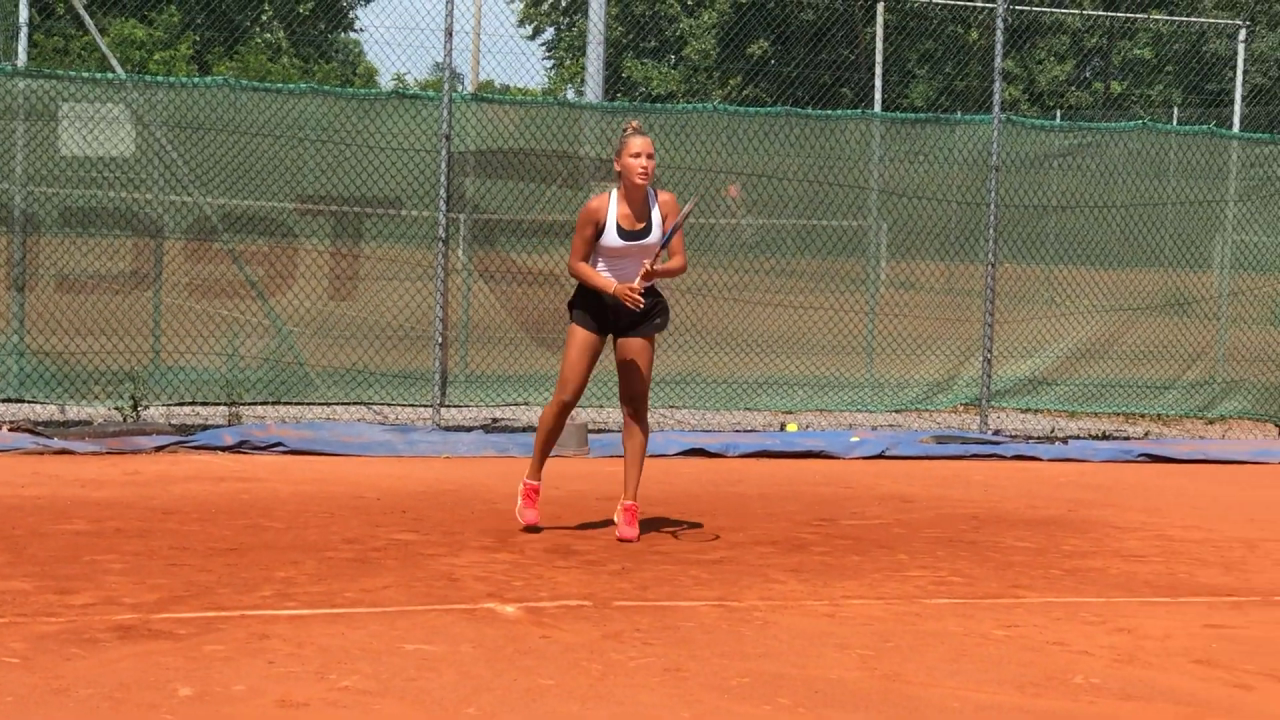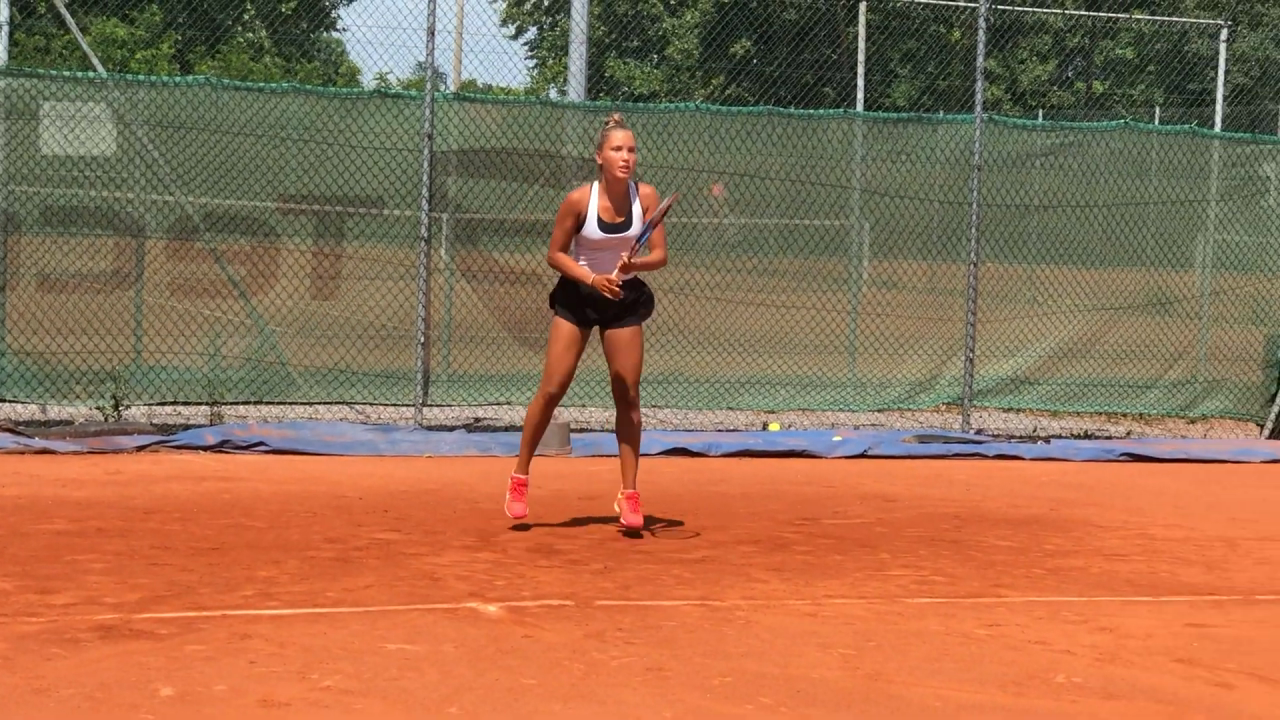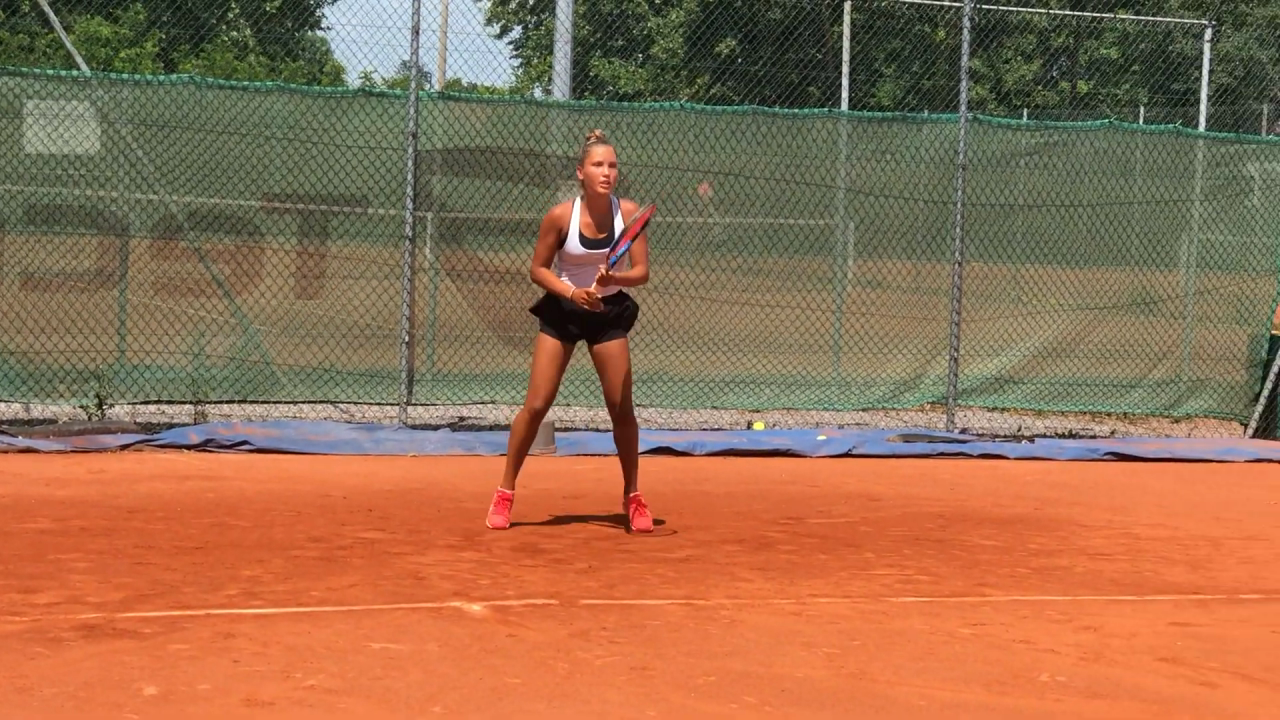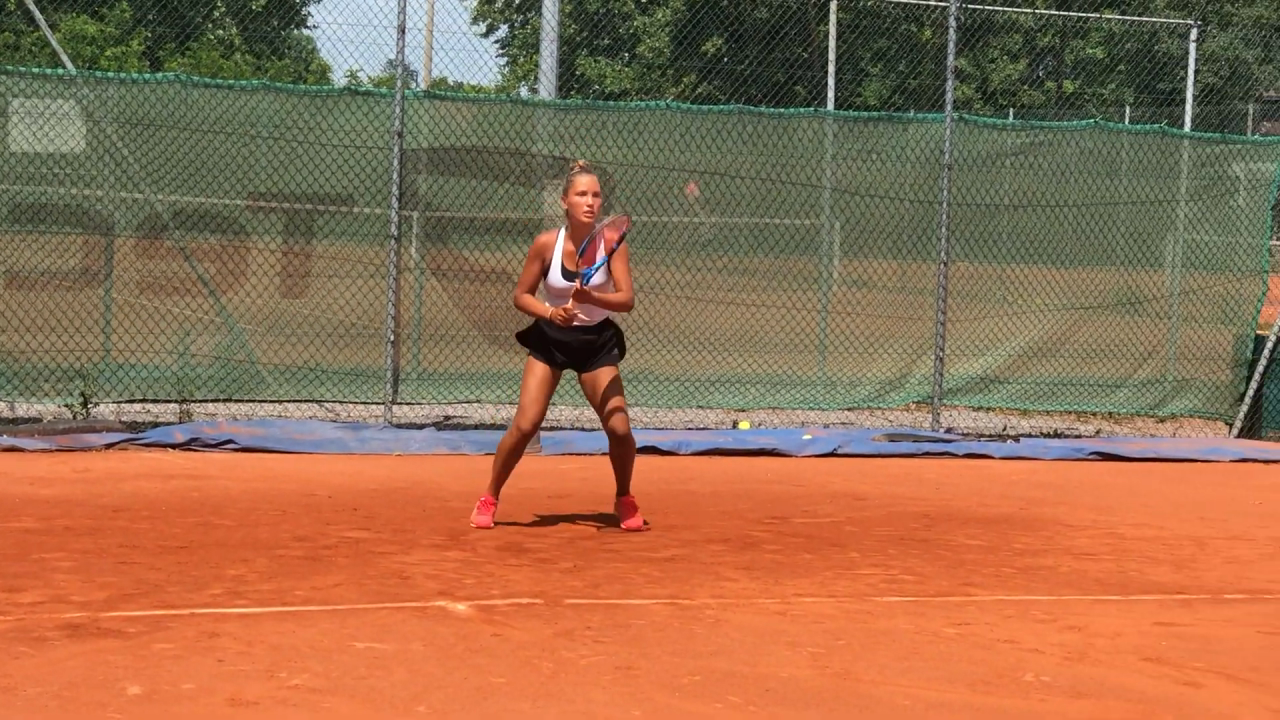
dt=0.1s
person 1, frame 1
left shoulder: (666, 203)
right shoulder: (597, 207)
left elbow: (680, 262)
right elbow: (576, 264)
left wrist: (656, 272)
right wrist: (613, 288)
left hip: (640, 307)
right hip: (595, 304)
left knee: (635, 407)
right knee: (565, 398)
left ankle: (628, 506)
right ankle: (531, 482)
person 1, frame 2
left shoulder: (647, 196)
right shoulder: (578, 199)
left elbow: (660, 256)
right elbow: (555, 254)
left wrist: (635, 265)
right wrist: (591, 278)
left hip: (625, 298)
right hip: (577, 296)
left knee: (627, 398)
right knee: (551, 390)
left ankle: (628, 493)
right ankle: (520, 477)
person 1, frame 3
left shoulder: (628, 213)
right shoulder: (561, 215)
left elbow: (642, 272)
right elbow: (538, 268)
left wrist: (613, 278)
right wrist: (572, 289)
left hip: (610, 312)
right hip: (563, 312)
left knee: (621, 411)
right knee: (536, 405)
left ankle: (632, 497)
right ankle: (506, 492)
person 1, frame 4
left shoulder: (611, 242)
right shoulder: (546, 244)
left elbow: (627, 300)
right elbow: (521, 297)
left wrist: (592, 298)
right wrist: (551, 312)
left hip: (596, 340)
right hip: (549, 337)
left knee: (619, 428)
right knee: (525, 426)
left ankle: (624, 500)
right ankle: (489, 499)
